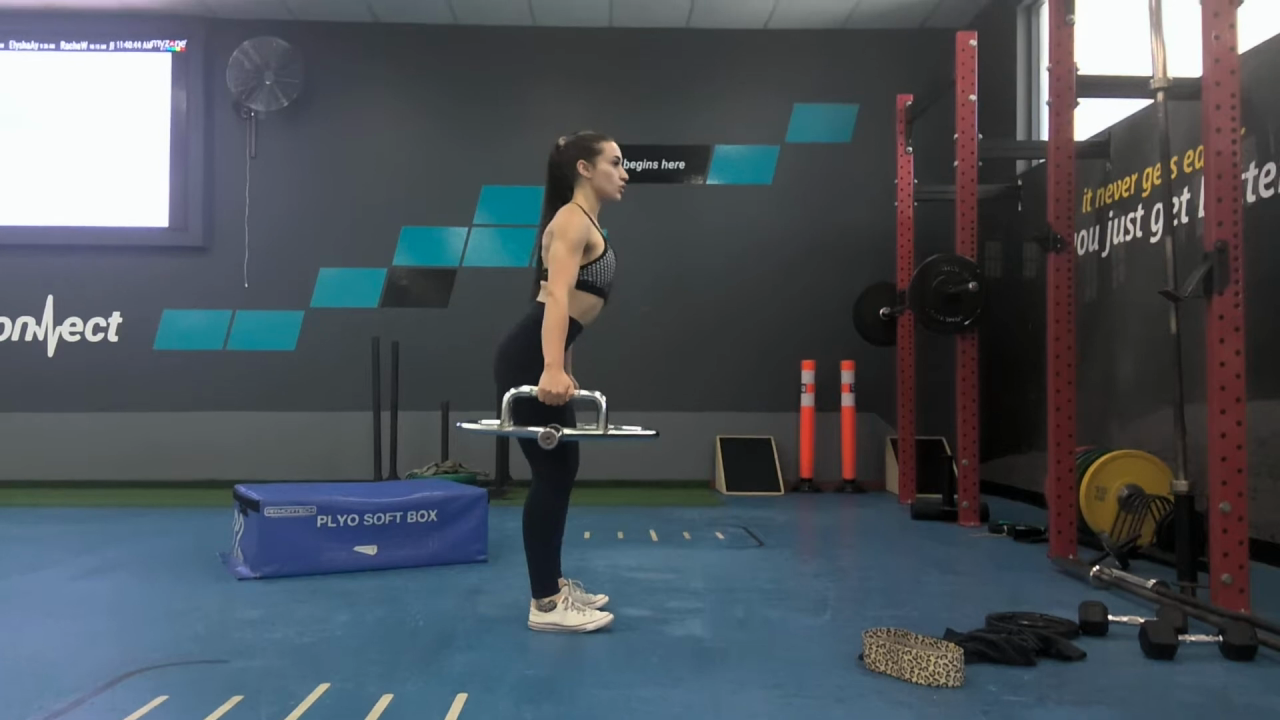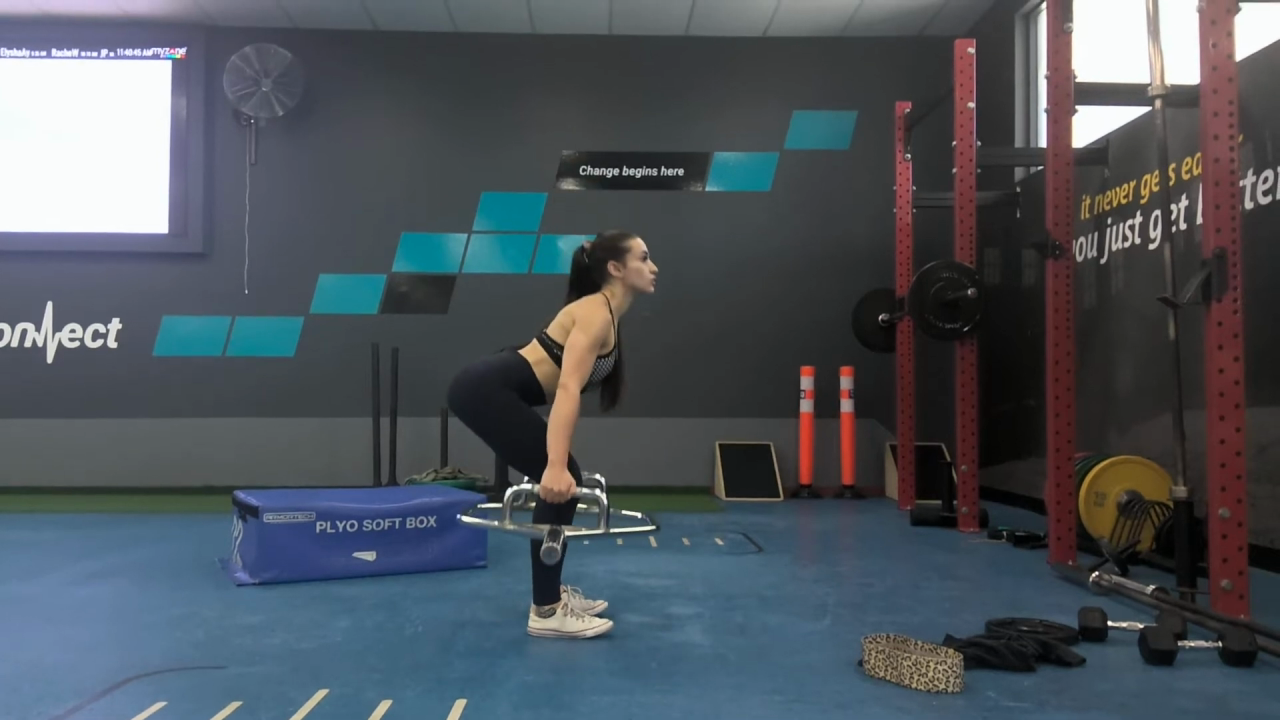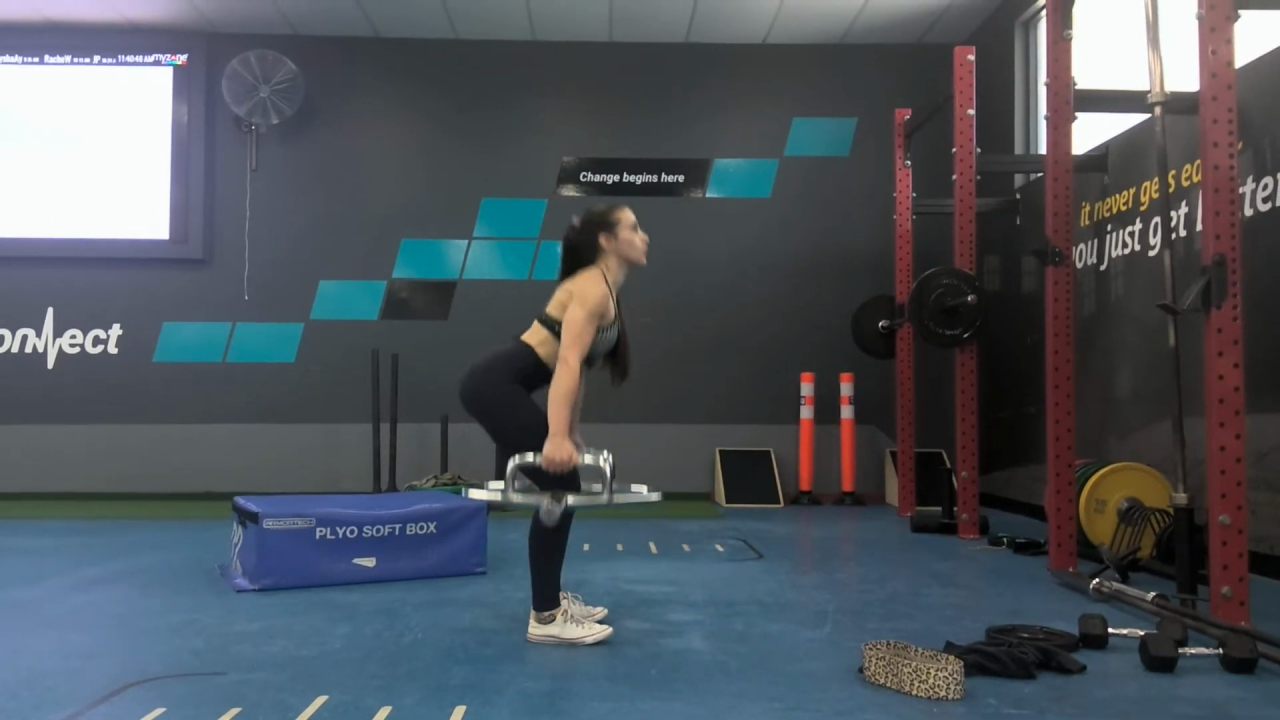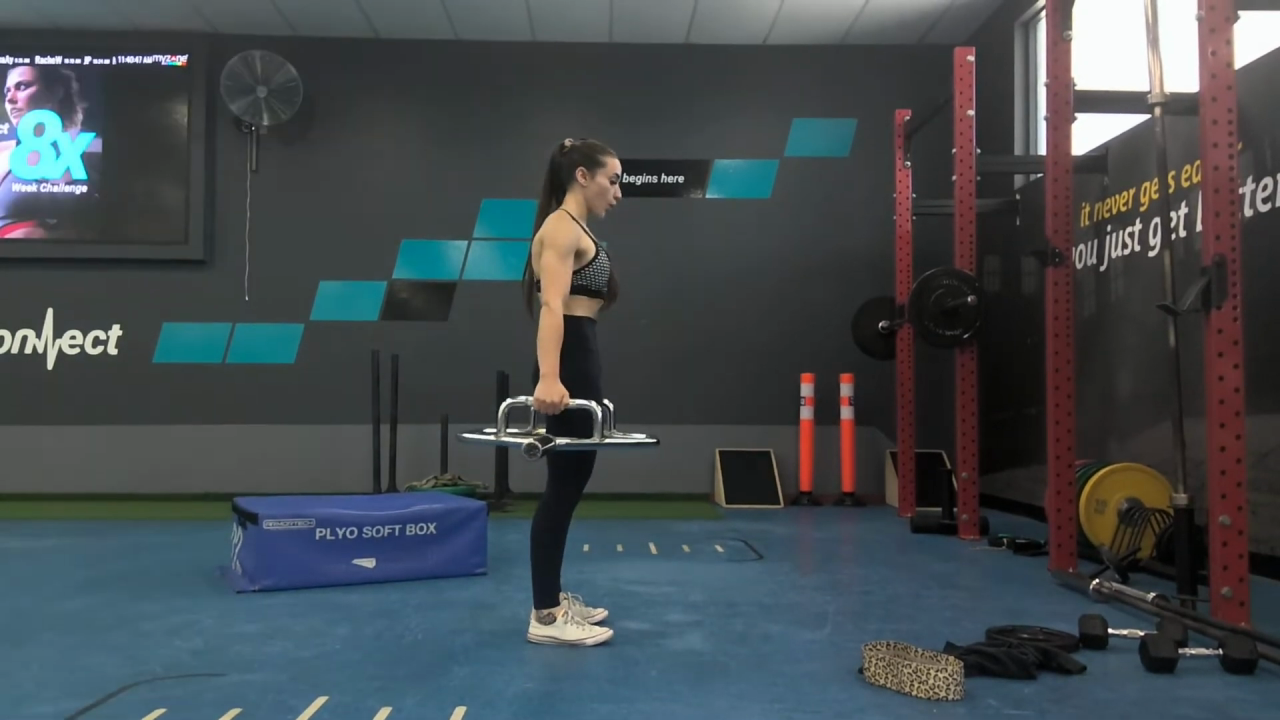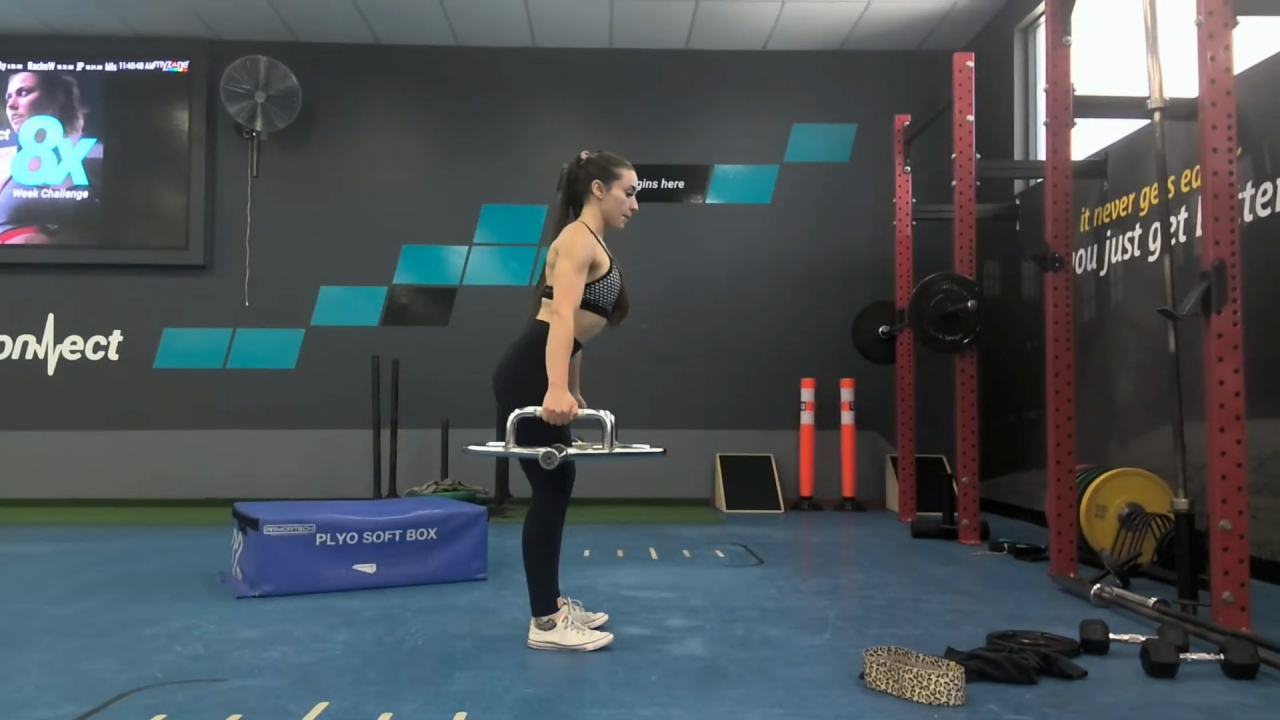
dt=1s
person 1, frame 1
left shoulder: (582, 222)
right shoulder: (572, 220)
right elbow: (556, 298)
left wrist: (559, 367)
right wrist: (553, 369)
left hip: (540, 355)
right hip: (530, 357)
left knee: (561, 469)
right knee: (552, 473)
left ankle: (553, 585)
right ankle: (546, 605)
person 1, frame 2
left shoulder: (602, 314)
right shoulder: (597, 314)
left elbow: (567, 388)
right elbow: (567, 391)
left wrist: (560, 460)
right wrist: (556, 468)
left hip: (491, 389)
right hip: (485, 391)
left knee: (565, 483)
right knee: (561, 487)
left ankle: (552, 591)
right ankle: (546, 611)
person 1, frame 3
left shoulder: (603, 292)
right shoulder: (593, 288)
left elbow: (573, 366)
right elbow: (567, 364)
left wrist: (572, 433)
right wrist: (556, 438)
left hip: (501, 384)
right hip: (495, 385)
left knee: (564, 481)
right knee: (558, 486)
left ankle: (551, 598)
right ankle: (545, 617)
person 1, frame 4
left shoulder: (573, 228)
right shoulder: (562, 227)
right elbow: (552, 307)
right wrist: (548, 378)
left hip: (577, 360)
right hip: (569, 363)
left knee: (570, 484)
right knee: (564, 485)
left ankle: (552, 599)
right ankle: (546, 616)
person 1, frame 5
left shoulder: (590, 242)
right shoulder: (579, 239)
right elbow: (561, 317)
left wrist: (572, 391)
right wrist: (556, 390)
left hip: (540, 374)
right hip: (529, 375)
left knee: (557, 488)
right knee: (550, 491)
left ankle: (552, 603)
right ankle: (545, 623)
